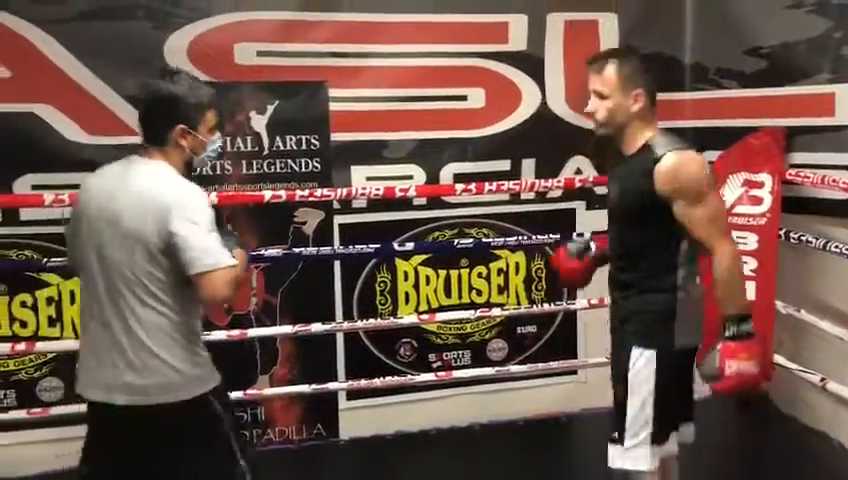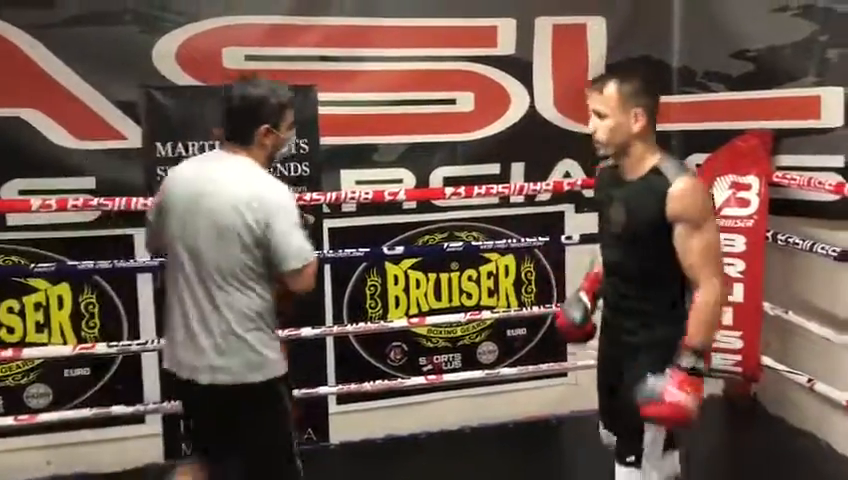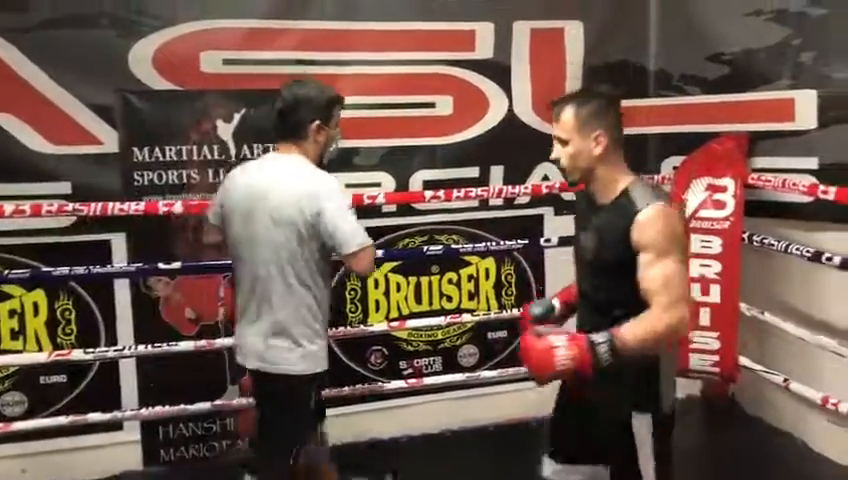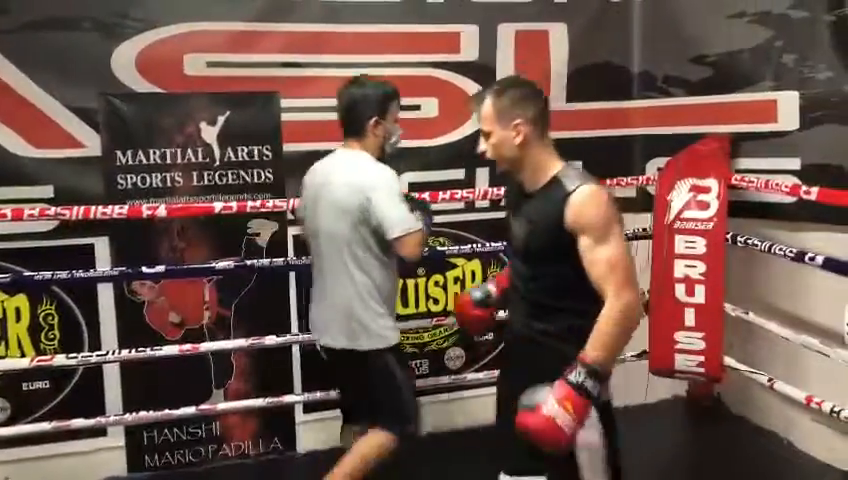
dt=0.3s
person 1, frame 1
left shoulder: (674, 164)
right shoulder: (627, 156)
left elbow: (723, 251)
left wrist: (738, 333)
right wrist: (595, 252)
left hip: (661, 324)
right hip: (631, 316)
person 1, frame 2
left shoulder: (679, 190)
right shoulder: (607, 177)
left elbow: (709, 286)
left wrist: (689, 369)
right wrist: (587, 295)
left hip: (658, 349)
right hip: (616, 338)
person 1, frame 3
left shoulder: (651, 216)
right shoulder: (587, 199)
left elbow: (672, 318)
left wrist: (589, 349)
right wrist: (563, 304)
left hip: (634, 379)
right hip: (589, 368)
person 1, frame 4
left shoulder: (584, 199)
right shoulder: (518, 189)
left elbow: (623, 301)
left wrist: (578, 387)
right wrist: (498, 289)
left hip: (569, 376)
right hip: (524, 361)
person 2, frame 1
left shoulder: (95, 184)
right shoulder: (182, 198)
left elbow: (79, 260)
right elbow: (218, 289)
right wrist: (237, 257)
left hip: (105, 380)
right hip: (175, 382)
person 2, frame 2
left shoulder: (178, 177)
right shoulder: (269, 194)
left elbow: (156, 244)
right elbow: (302, 280)
left hip: (188, 356)
right hip: (249, 363)
person 2, frame 3
left shoulder: (237, 178)
right shoulder: (321, 186)
left elbow: (213, 237)
right elbow: (362, 263)
right wrist: (329, 240)
left hip: (254, 340)
right hip: (294, 347)
left knee: (307, 423)
person 2, frame 4
left shoulder: (316, 172)
right shoulder: (376, 177)
right elbow: (410, 247)
right wrist: (417, 217)
left hip: (330, 323)
right hip: (366, 328)
left knee: (358, 415)
right knee: (397, 422)
